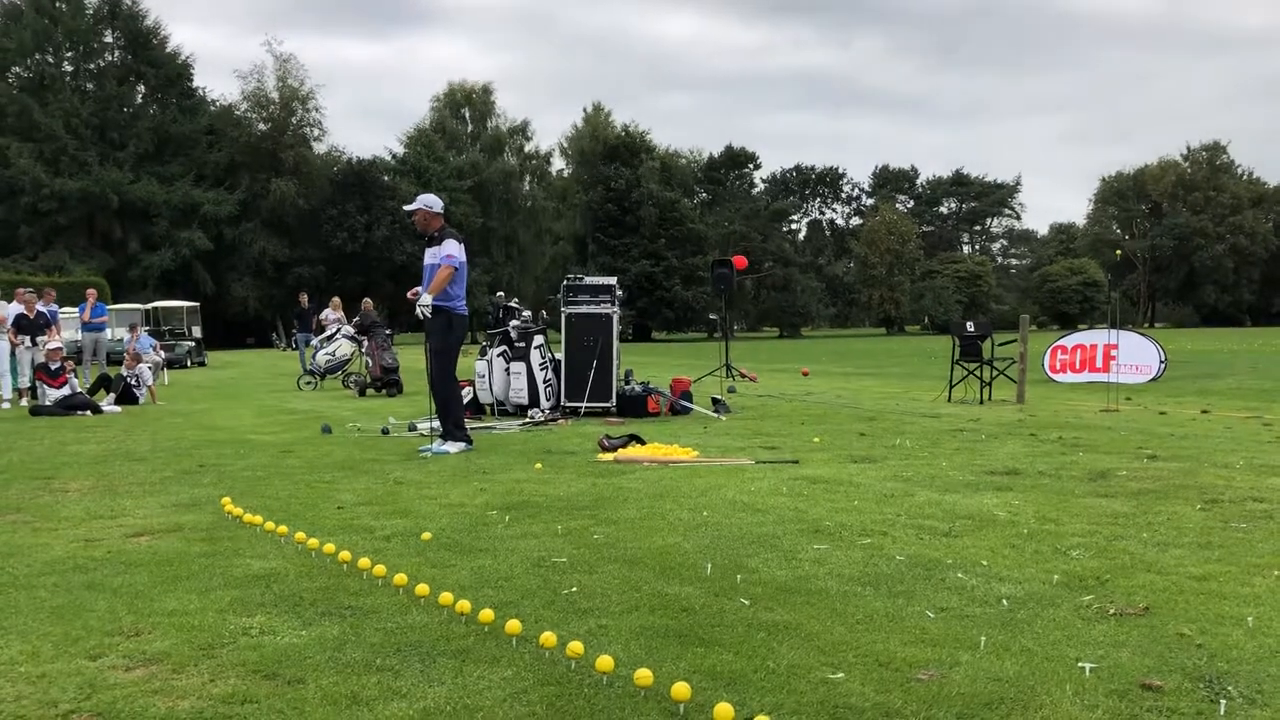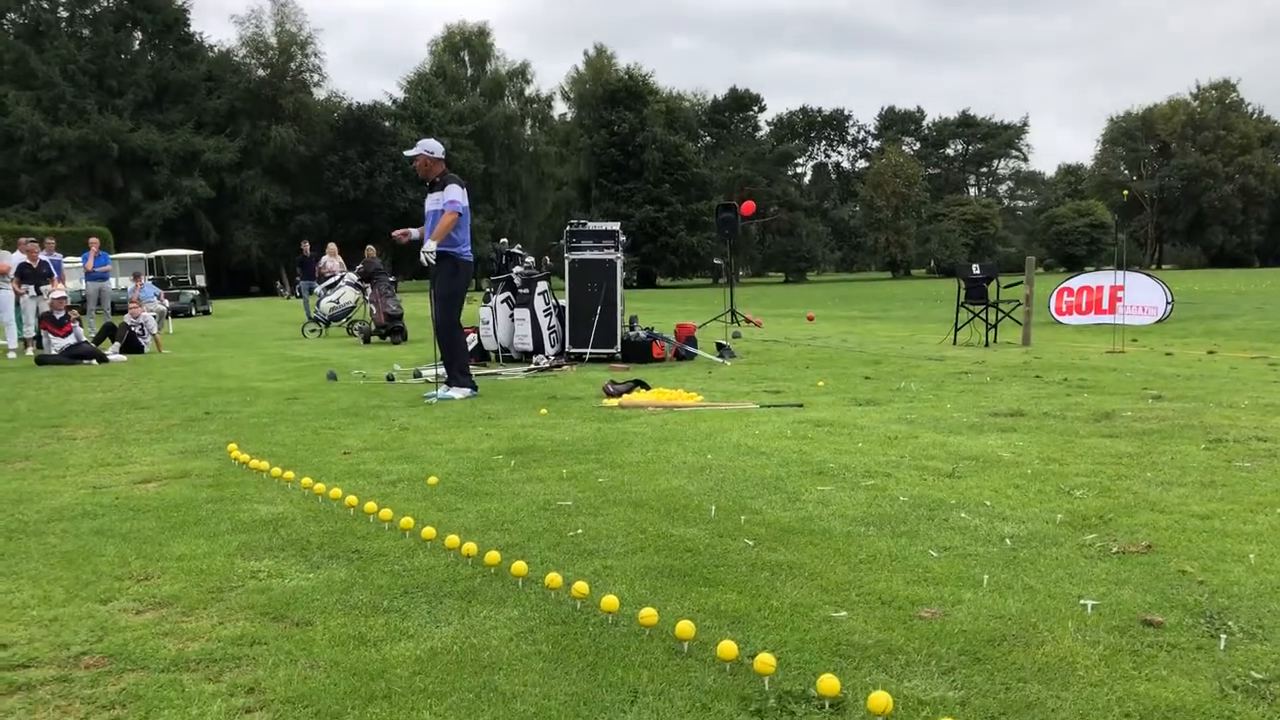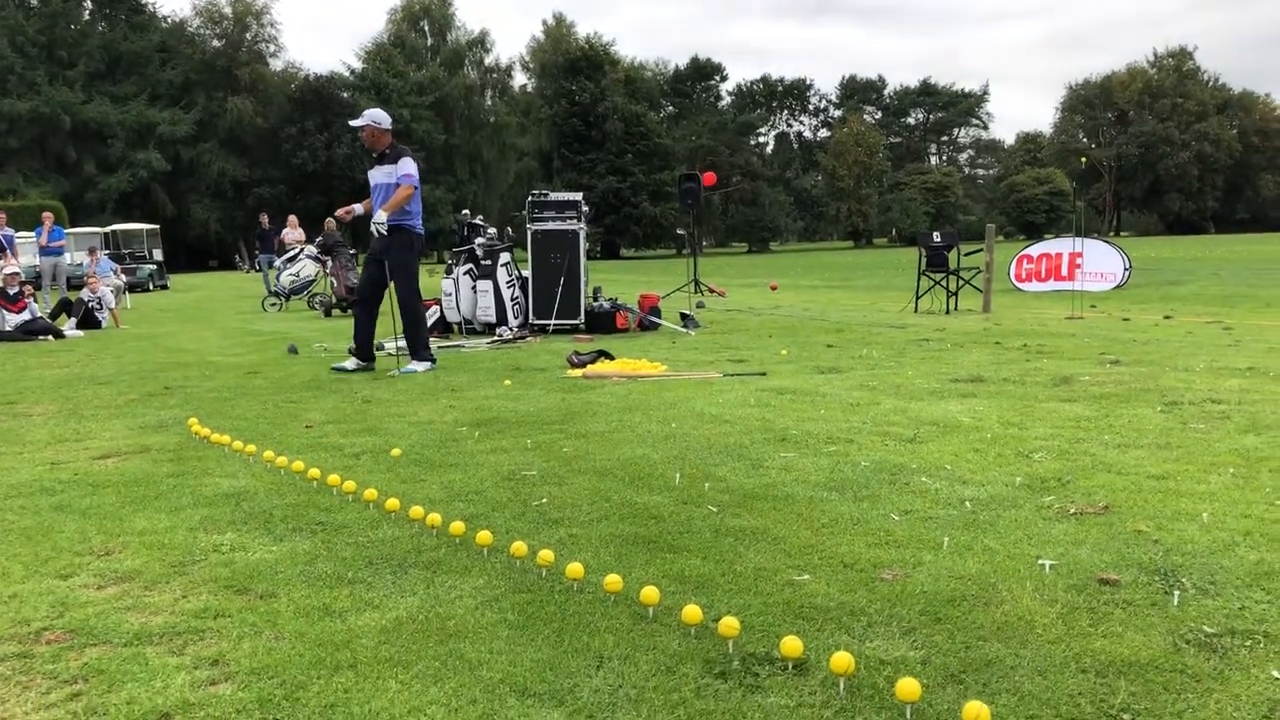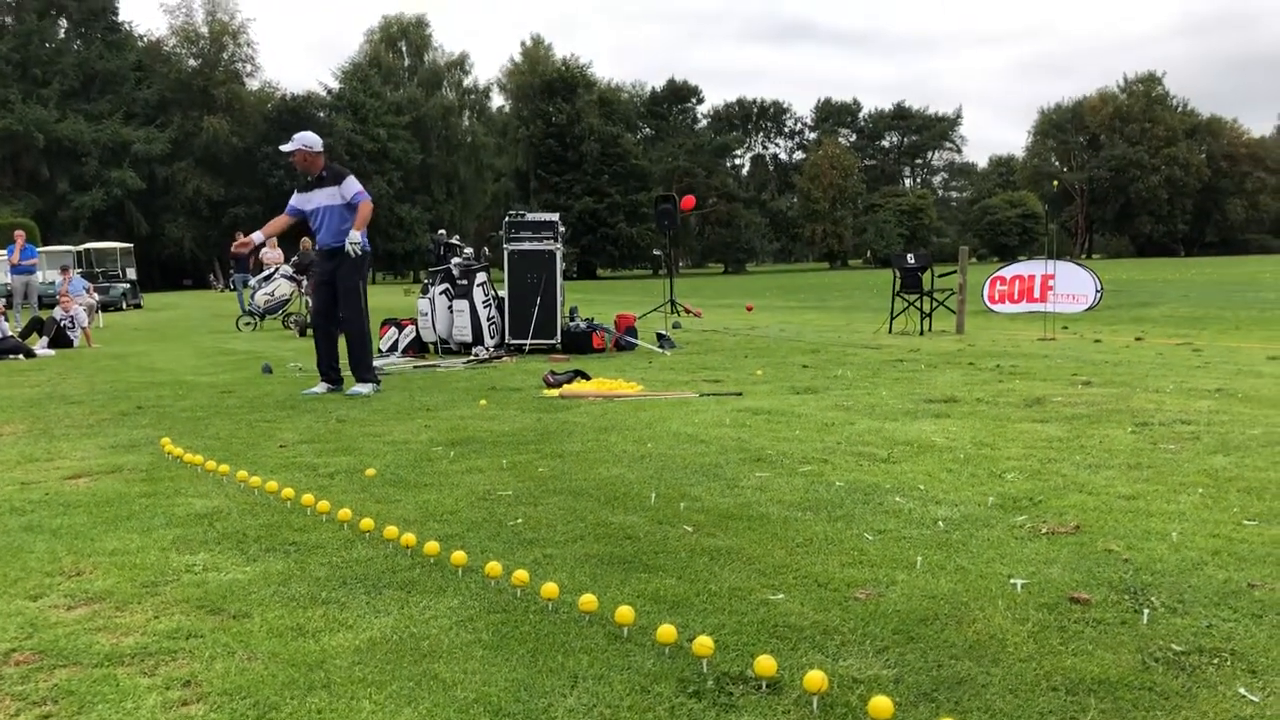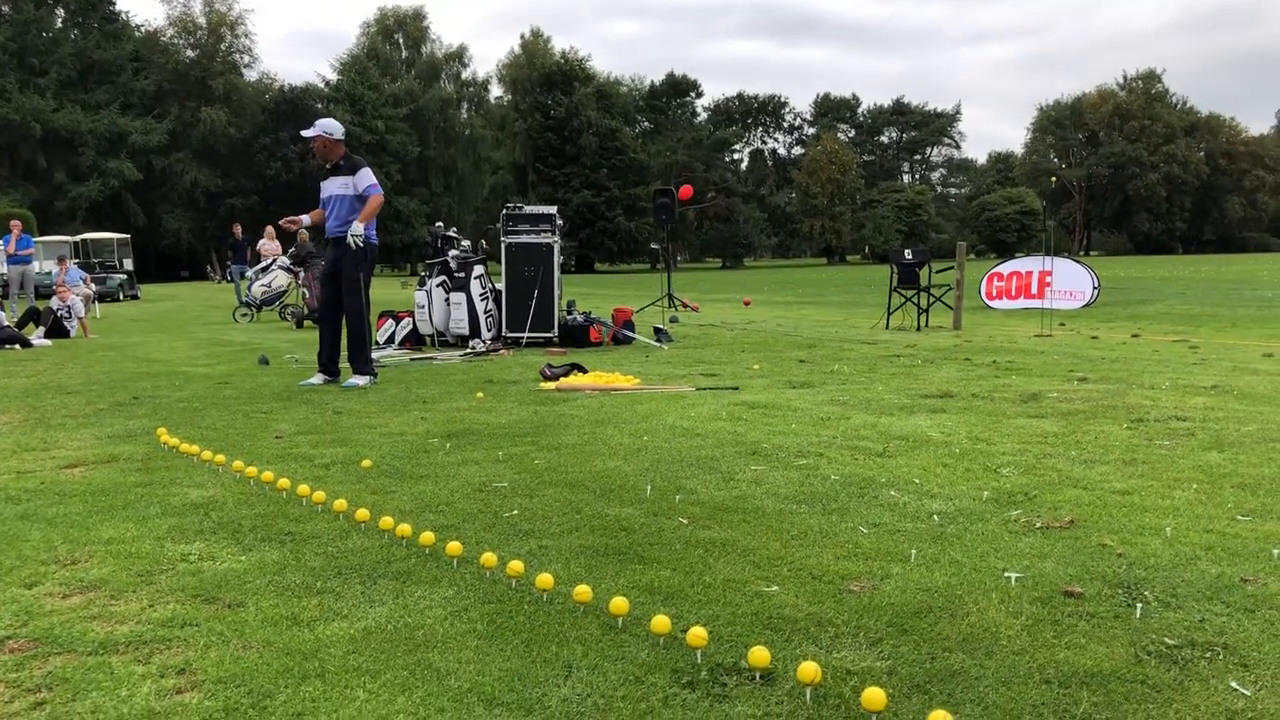
dt=1s
person 1, frame 1
left shoulder: (449, 239)
right shoulder: (432, 242)
left elbow: (448, 269)
left wrist: (428, 296)
right wrist: (421, 291)
left hip: (449, 316)
right hip: (436, 316)
left knee: (444, 378)
right knee: (437, 379)
left ankle: (459, 437)
right ankle: (448, 434)
person 1, frame 2
left shoulder: (452, 184)
right shoulder: (433, 188)
left elbow: (452, 215)
left wrist: (431, 242)
right wrist: (414, 233)
left hip: (454, 262)
right hip: (440, 262)
left knee: (448, 322)
right knee: (441, 324)
left ankle: (464, 383)
right ankle: (453, 381)
person 1, frame 3
left shoulder: (402, 157)
right shoulder: (376, 163)
left elbow: (407, 189)
left wrist: (382, 212)
right wrist: (357, 209)
left hip: (404, 234)
right hip: (381, 236)
left knee: (407, 297)
right knee: (365, 295)
left ankle: (422, 357)
right ankle: (362, 356)
person 1, frame 4
left shoulder: (340, 177)
right shoulder: (304, 189)
left elbow: (366, 204)
right elbow: (286, 218)
left wrist: (355, 232)
right wrist: (255, 238)
left hip: (351, 254)
right hip: (324, 257)
left knee: (353, 318)
right knee: (321, 319)
left ankle: (367, 379)
right ankle: (330, 379)
person 1, frame 5
left shoulder: (357, 167)
right shoulder: (327, 174)
left elbow: (377, 198)
left wrist: (359, 224)
right wrist: (303, 220)
left hip: (359, 246)
right hip: (333, 246)
left knee: (355, 309)
right knee: (327, 309)
left ankle: (364, 371)
right ankle: (327, 370)
